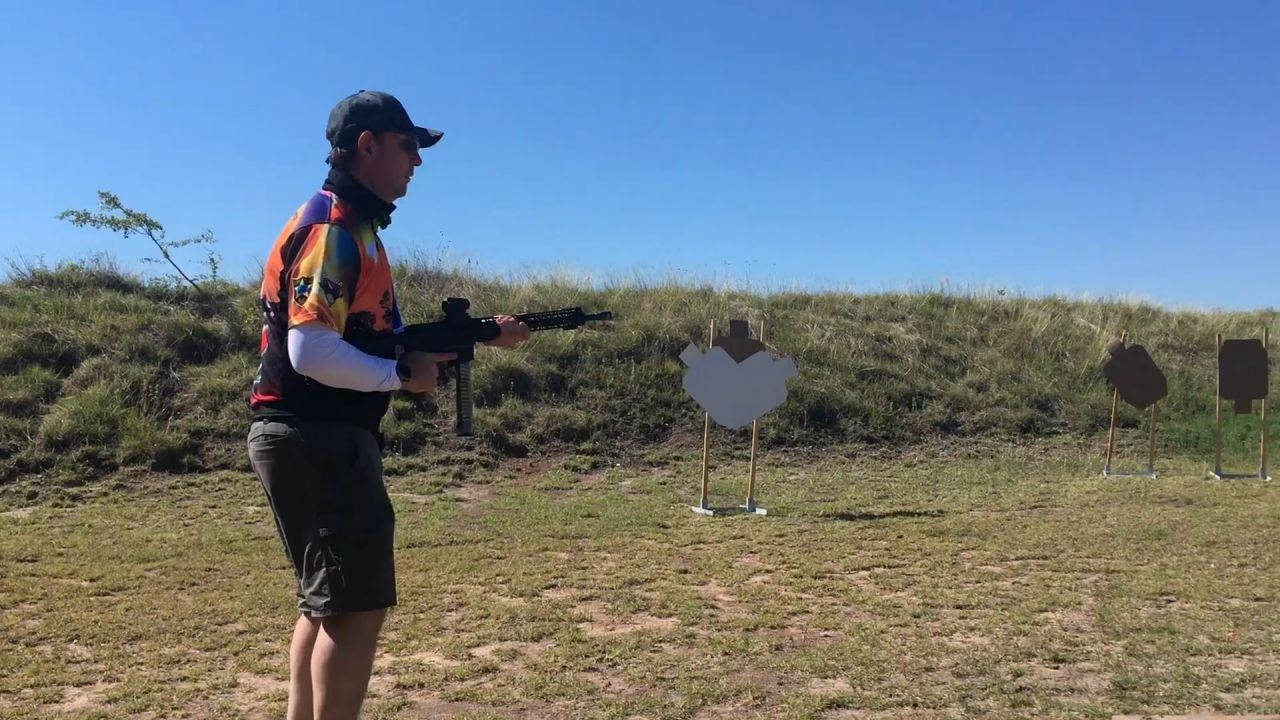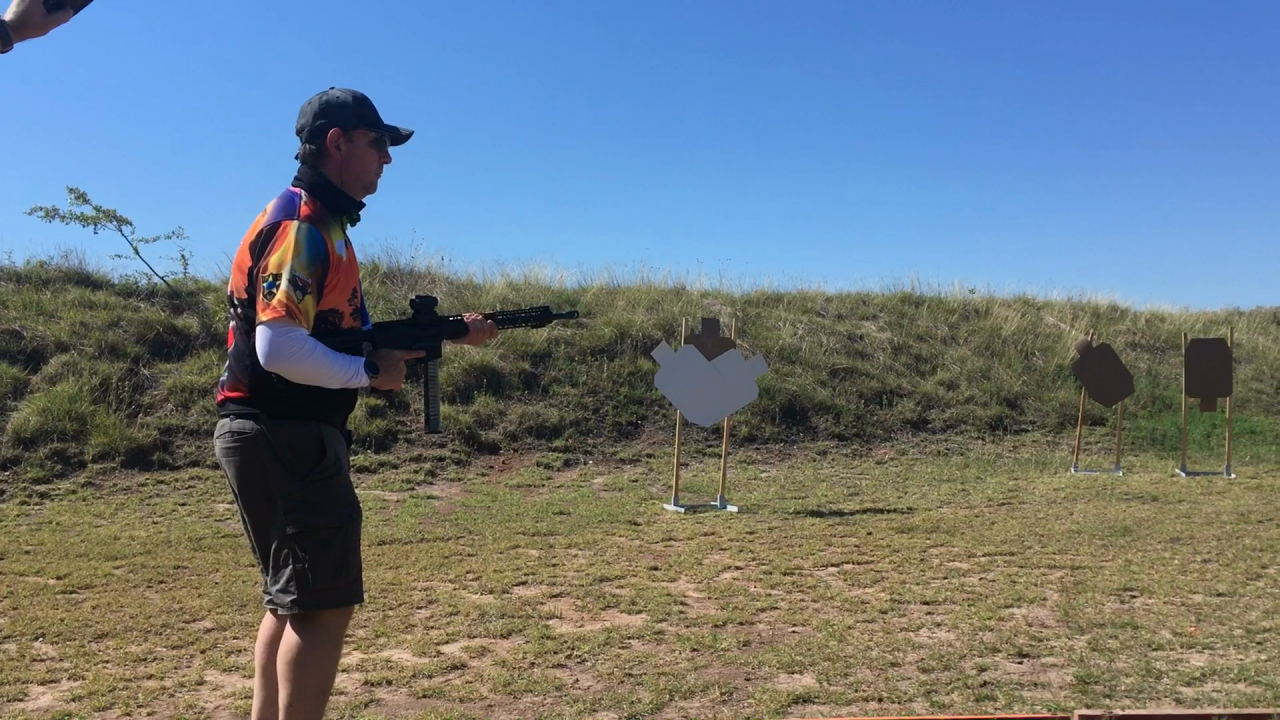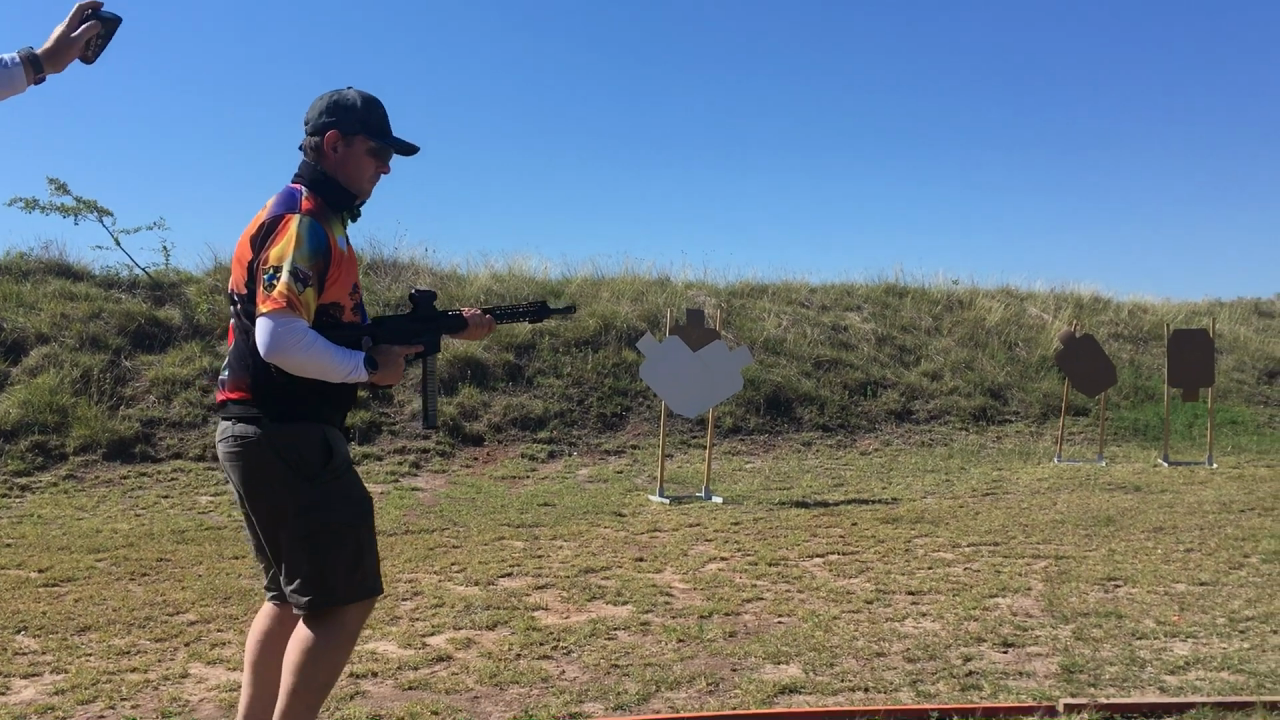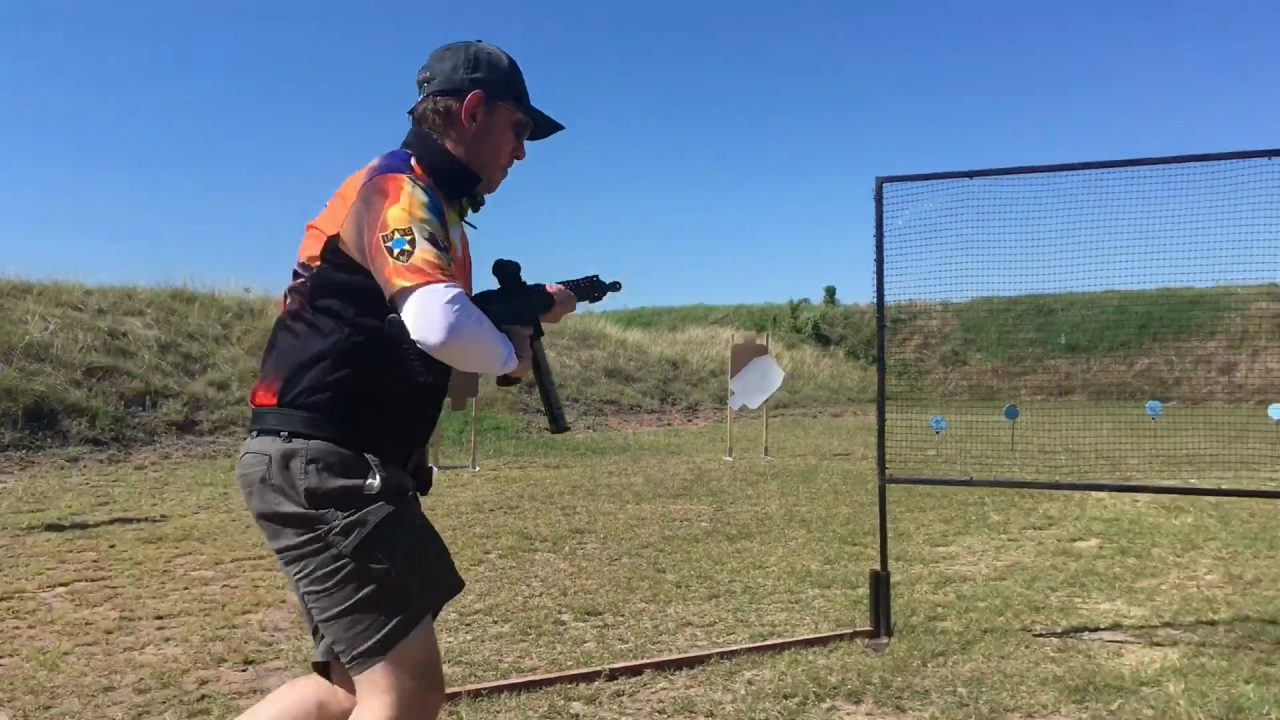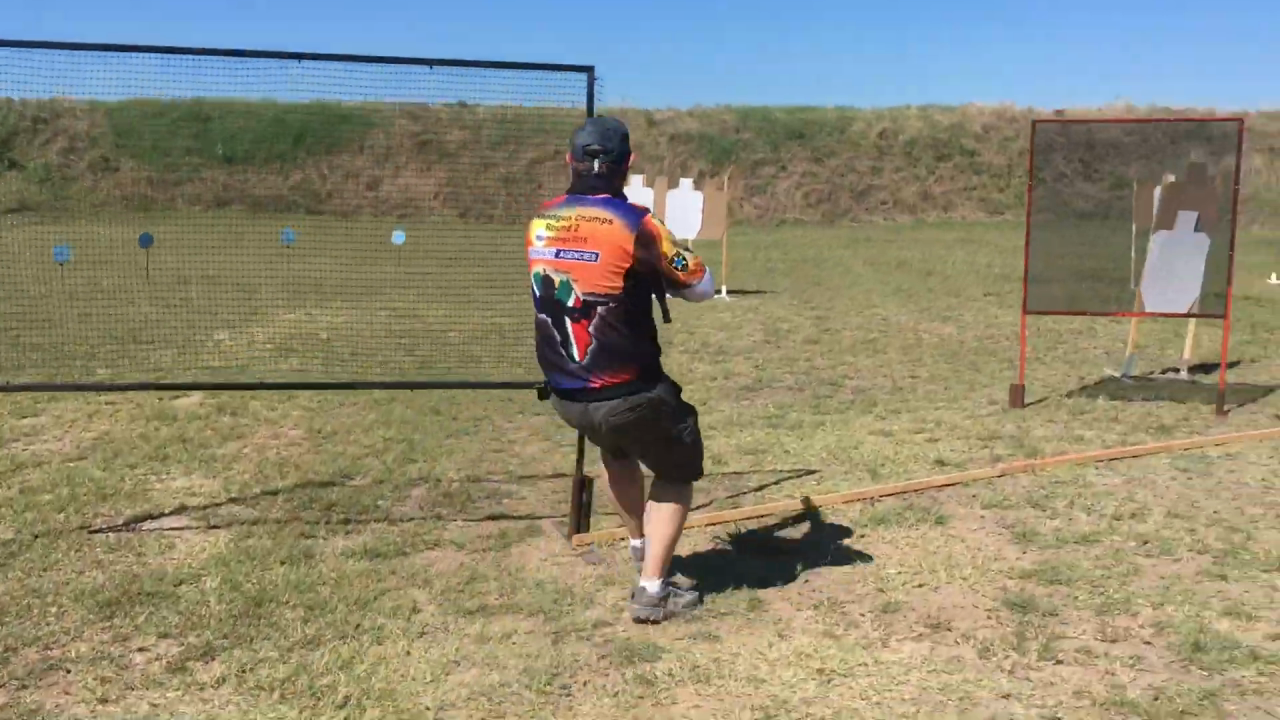
dt=1s
person 1, frame 1
left shoulder: (355, 227)
right shoulder: (331, 227)
left elbow: (379, 338)
right elbow: (312, 353)
left wrist: (482, 335)
right wrist: (404, 376)
left hip: (316, 441)
right hip: (317, 441)
left knee: (327, 602)
right knee: (358, 606)
person 1, frame 2
left shoulder: (324, 225)
right shoulder: (299, 224)
left elbow: (345, 336)
right elbow: (279, 349)
left wrist: (450, 334)
right wrist: (371, 373)
left hip: (282, 439)
right hip: (285, 439)
left knee: (292, 599)
right knee: (323, 604)
person 1, frame 3
left shoulder: (319, 221)
right shoulder: (301, 220)
left elbow: (338, 331)
right elbow: (279, 341)
left wrist: (445, 329)
right wrist: (370, 367)
left hip: (270, 437)
right hip: (287, 439)
left knee: (293, 596)
right knee: (341, 601)
person 1, frame 4
left shoulder: (439, 205)
right shoulder: (399, 189)
left elbow: (421, 326)
right elbow: (441, 325)
right wrist: (509, 354)
left hip: (346, 466)
right hip: (319, 461)
person 1, frame 5
left shoulder: (539, 222)
right shoulder: (637, 224)
right elbow: (701, 284)
right wrist: (660, 273)
left hip: (568, 396)
right hip: (632, 393)
left knee: (618, 451)
right knee: (673, 479)
left ankle: (640, 545)
right ankle: (652, 587)
